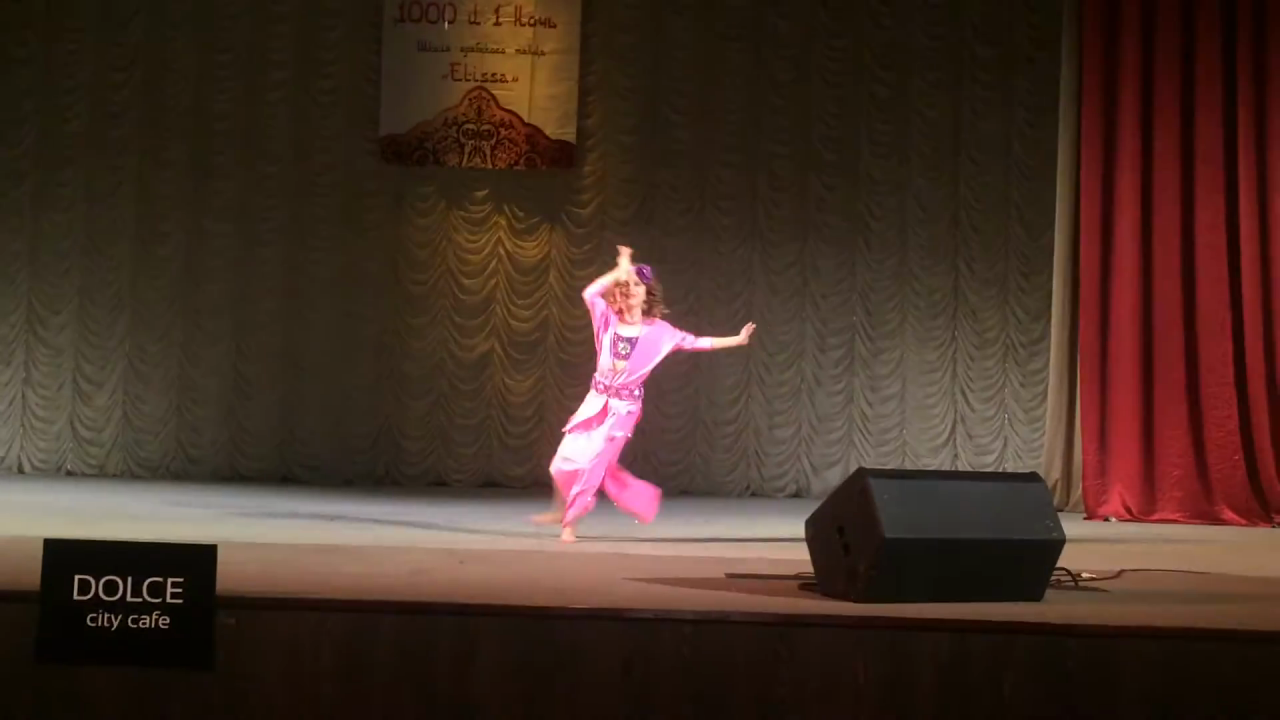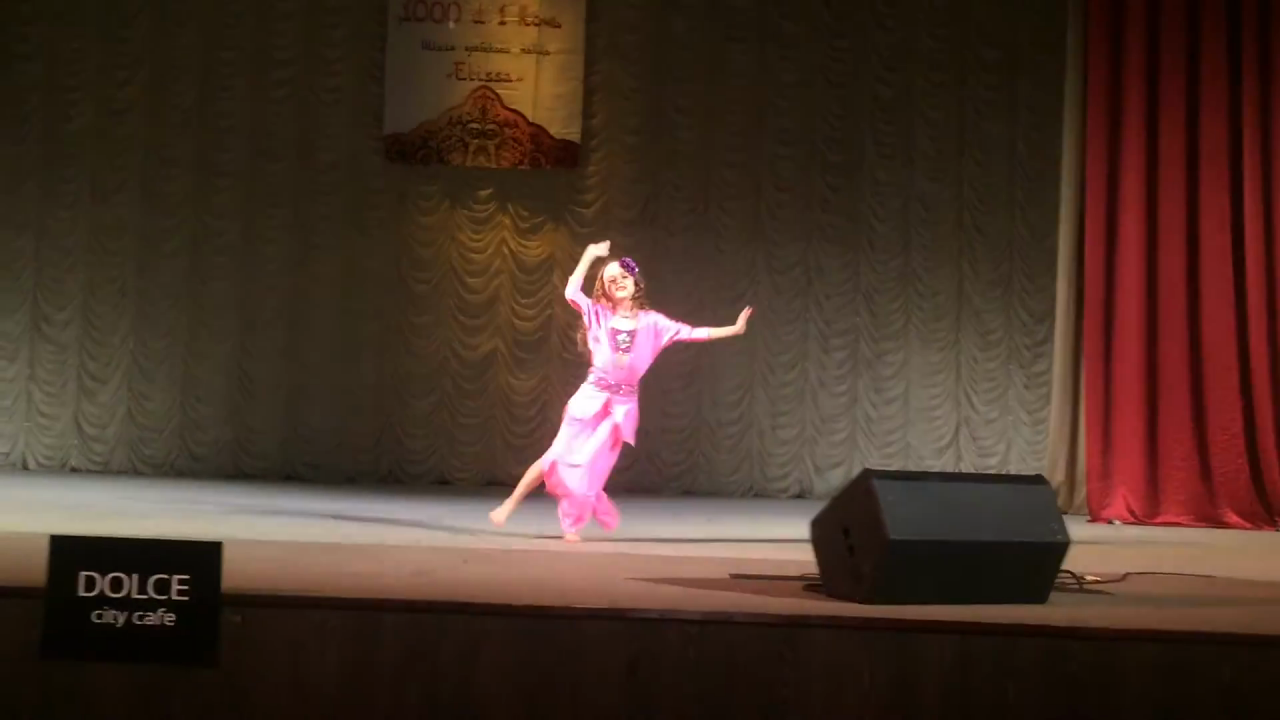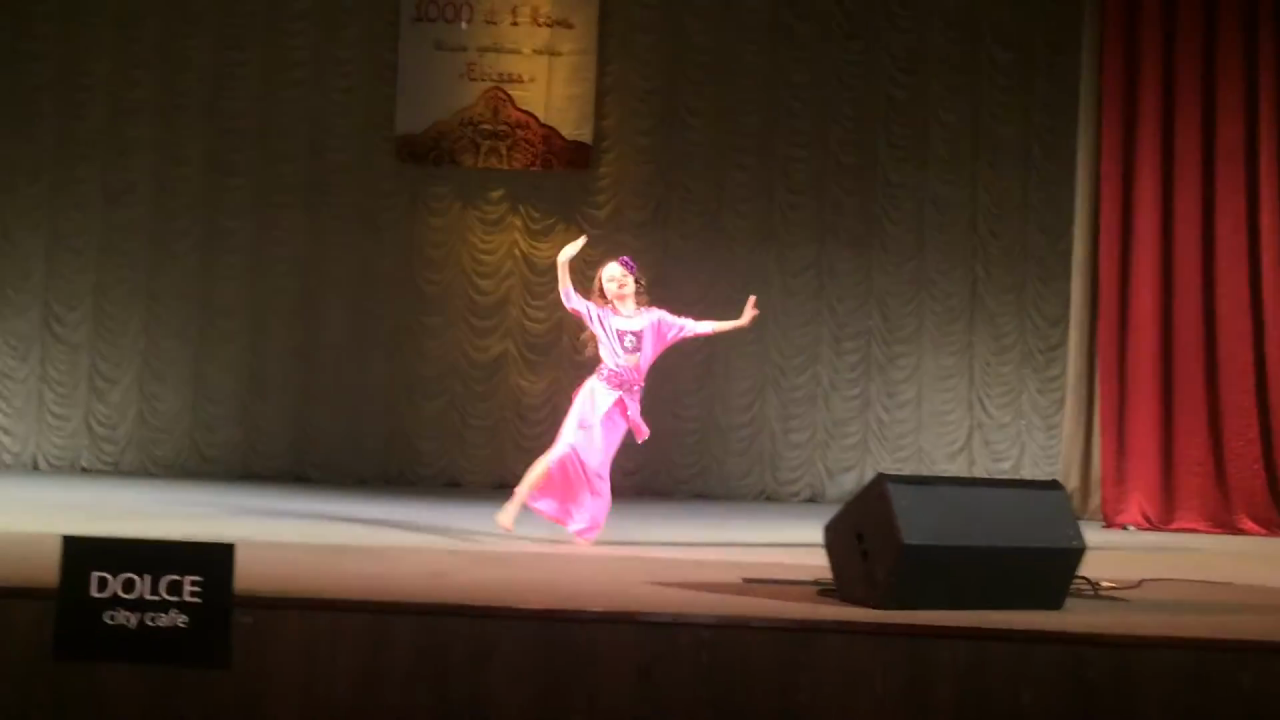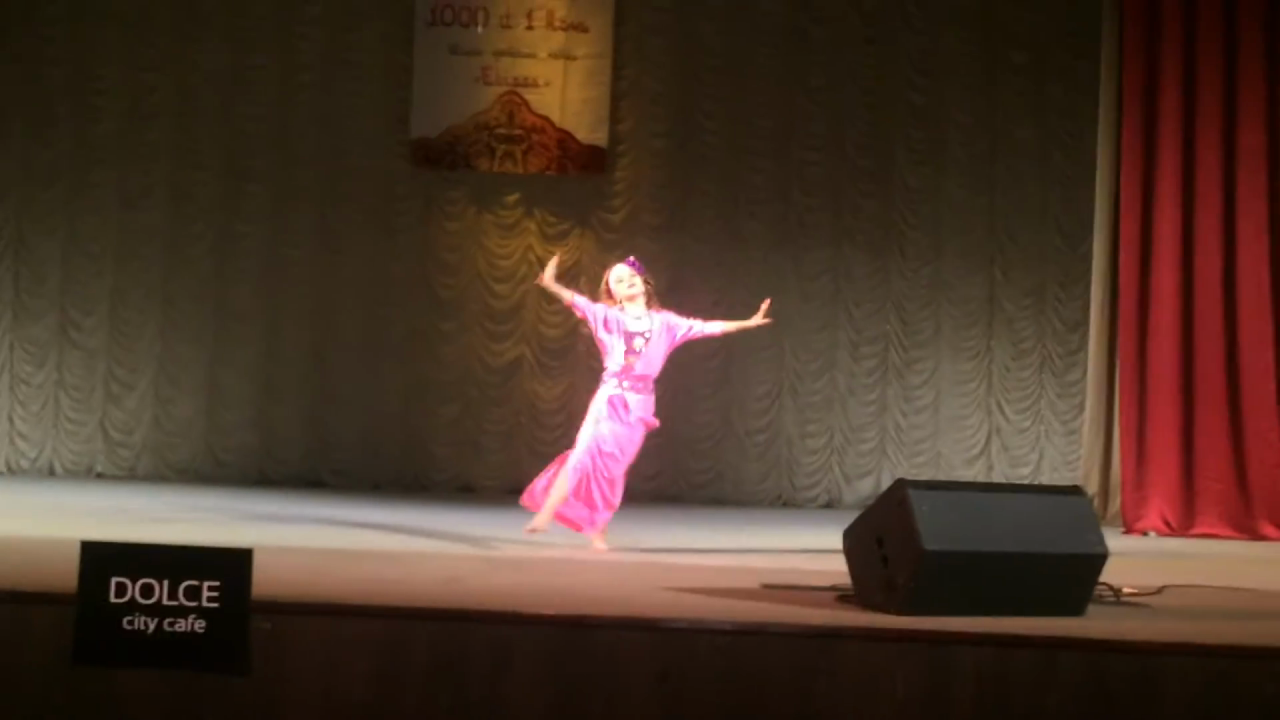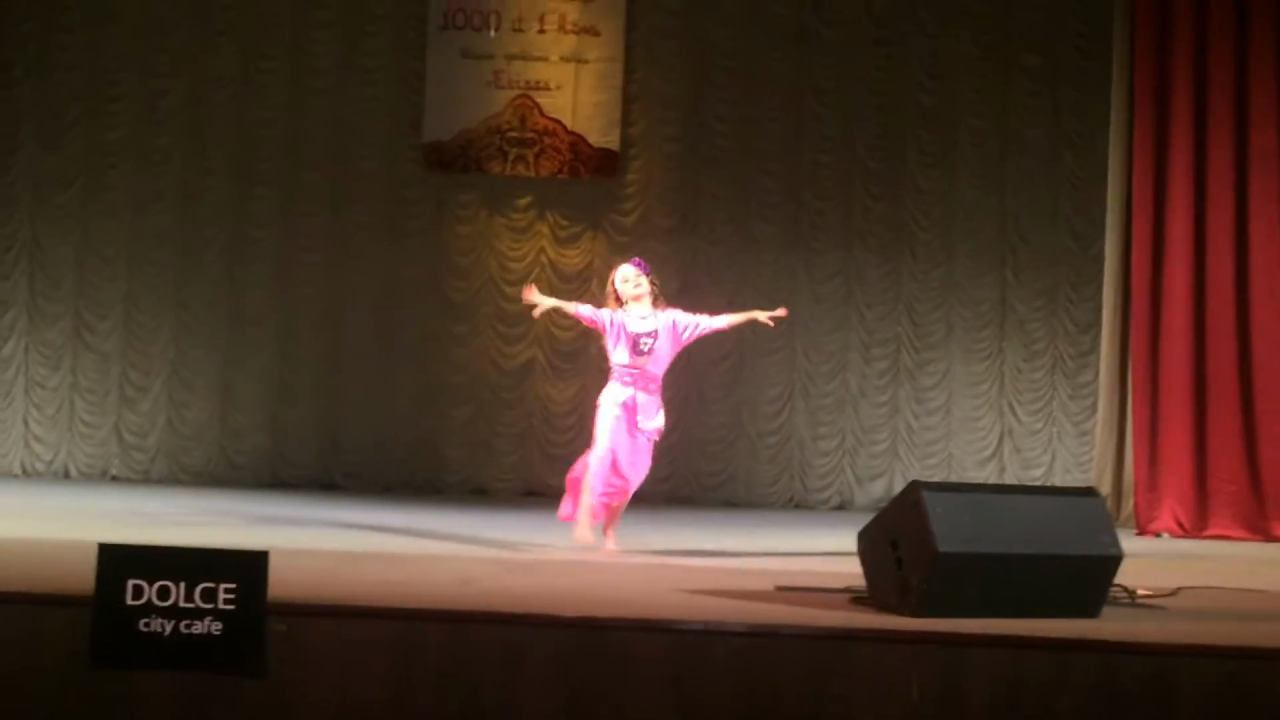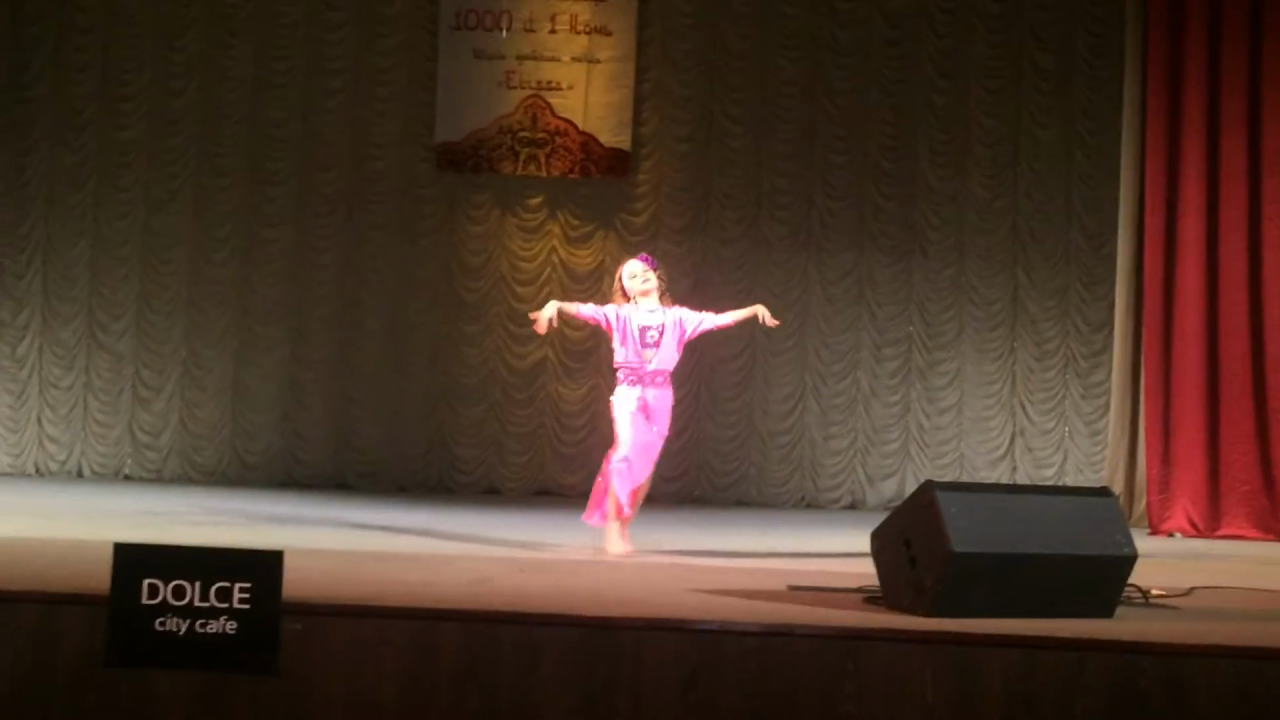
dt=0.1s
person 1, frame 1
left shoulder: (657, 329)
right shoulder: (609, 317)
left elbow: (695, 342)
right elbow: (590, 295)
left wrist: (736, 340)
right wrist: (618, 273)
left hip: (625, 406)
right hip: (598, 399)
left knee: (591, 464)
right knee: (565, 461)
left ankle: (570, 523)
right ankle: (565, 509)
person 1, frame 2
left shoulder: (651, 322)
right shoulder: (598, 314)
left elbow: (691, 333)
right elbow: (571, 292)
left wrist: (732, 329)
right wrist: (589, 257)
left hip: (622, 404)
right hip: (593, 396)
left knee: (590, 465)
right knee: (558, 456)
left ankle: (573, 524)
right ankle: (510, 503)
person 1, frame 3
left shoulder: (655, 318)
right shoulder: (601, 315)
left elbow: (695, 327)
right elbow: (570, 300)
left wrist: (737, 322)
right wrist: (563, 261)
left hip: (626, 400)
right hip: (597, 392)
left knee: (596, 464)
right knee: (565, 450)
left ankle: (583, 526)
right ankle: (514, 504)
person 1, frame 4
left shoulder: (665, 321)
right shoulder: (608, 316)
left elbow: (707, 328)
right elbow: (577, 302)
left wrist: (749, 323)
right wrist: (553, 285)
left hip: (639, 402)
right hip: (610, 395)
left knee: (614, 468)
right knee: (586, 449)
left ankle: (594, 526)
right ankle: (545, 512)
person 1, frame 5
left shoulder: (672, 319)
right shoulder: (613, 318)
left elbow: (715, 322)
right elbow: (582, 311)
left wrist: (755, 314)
right wrist: (549, 301)
left hip: (648, 400)
right hip: (619, 395)
left knee: (632, 468)
right knee: (605, 452)
left ankle: (609, 529)
right ankle: (583, 520)
person 1, frame 6
left shoulder: (677, 316)
right shoulder: (620, 314)
left elbow: (718, 320)
right elbow: (585, 310)
left wrist: (754, 309)
right wrist: (553, 306)
left hip: (658, 396)
right hip: (628, 394)
left knee: (643, 467)
right knee: (627, 455)
left ankle: (623, 529)
right ankle: (612, 526)
